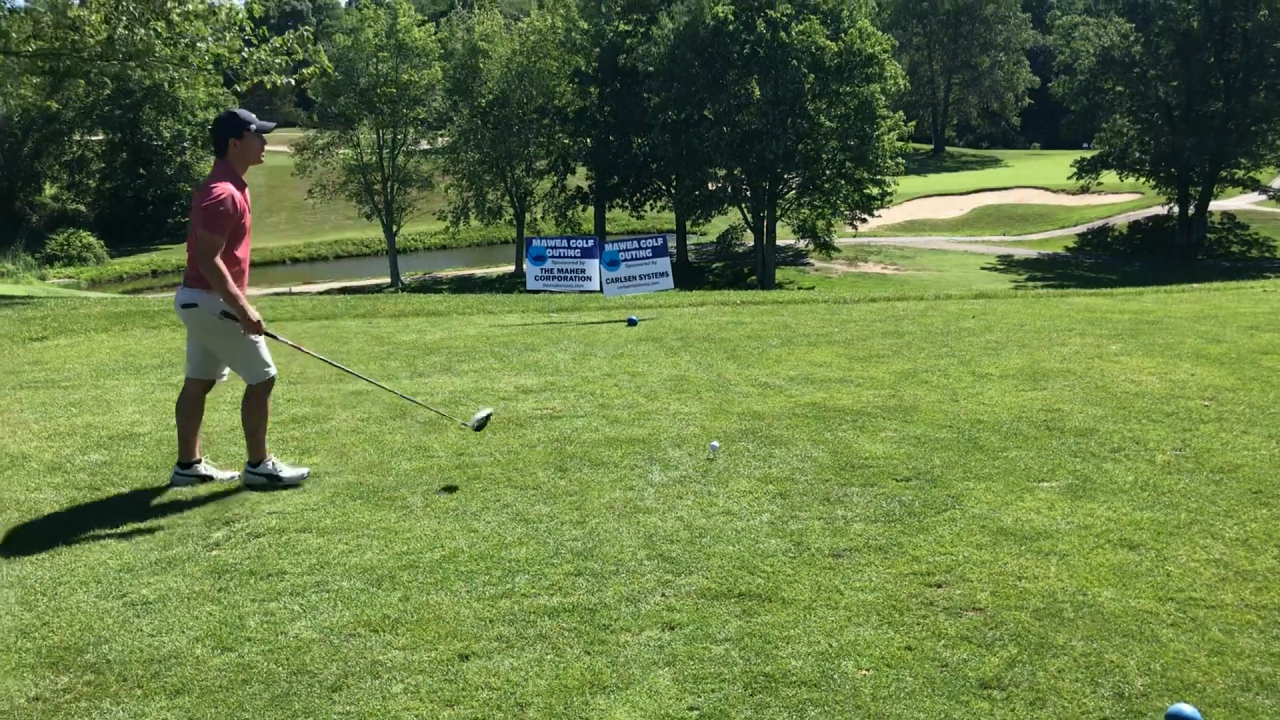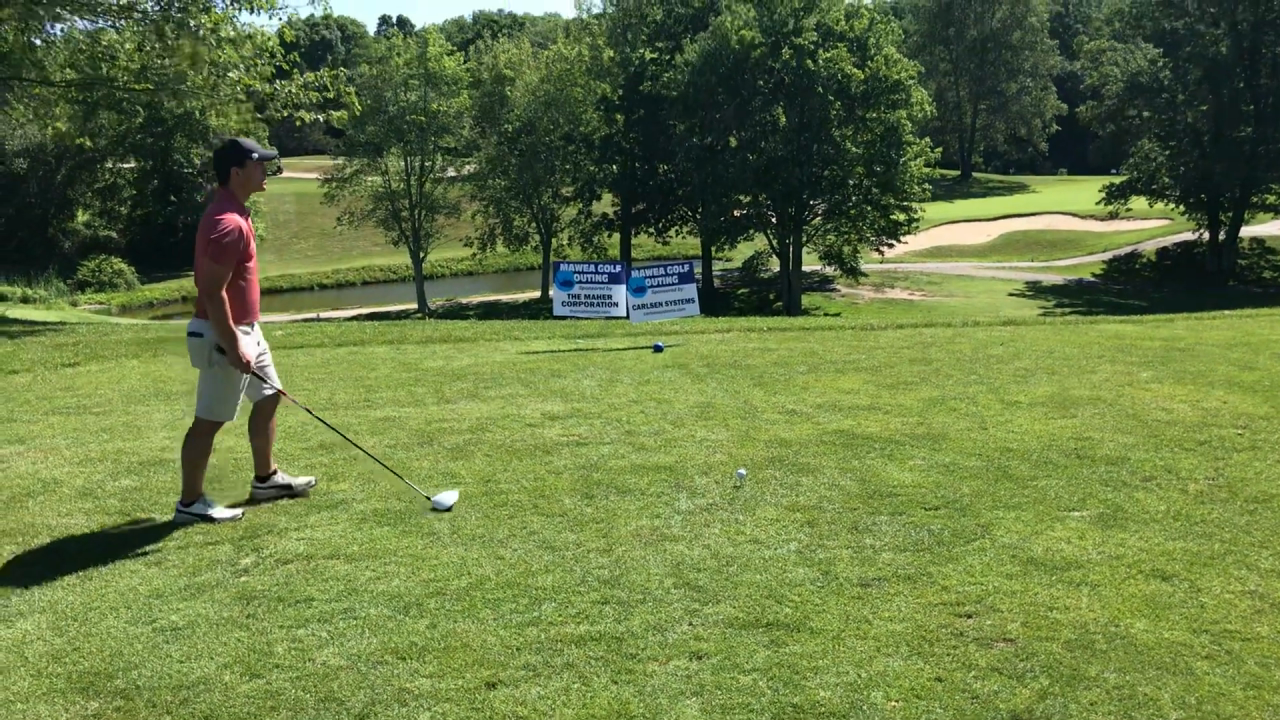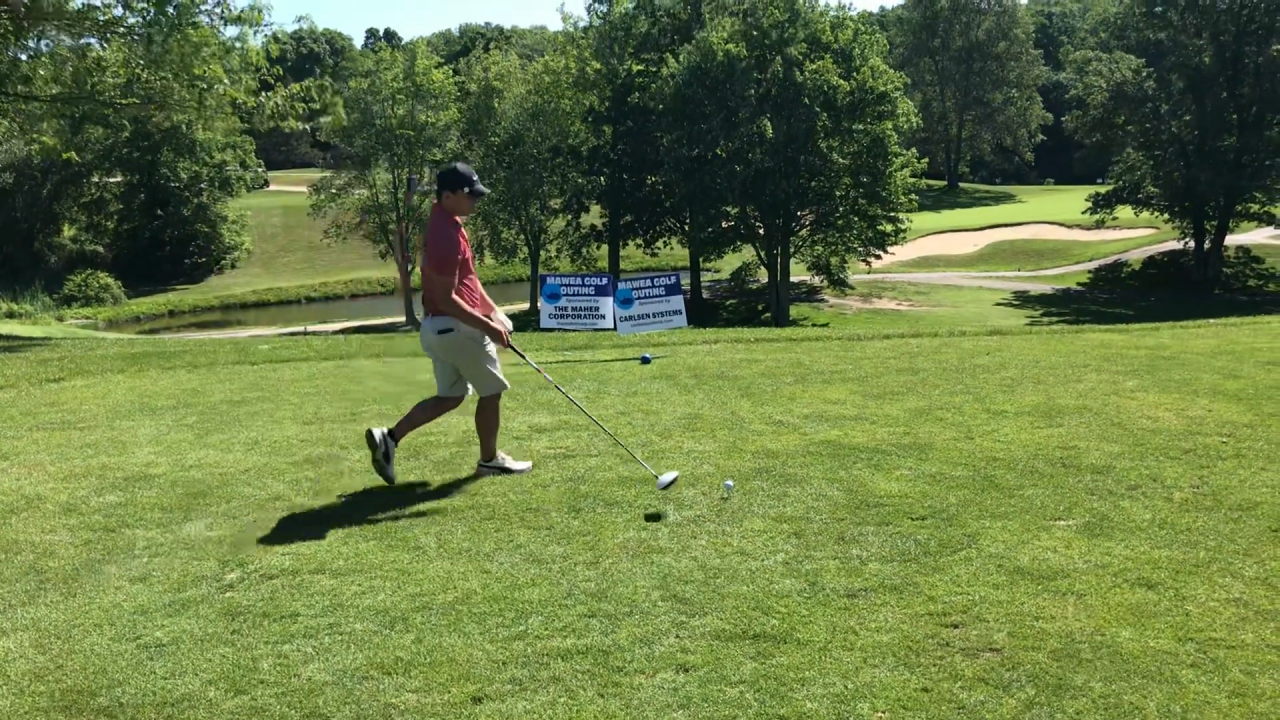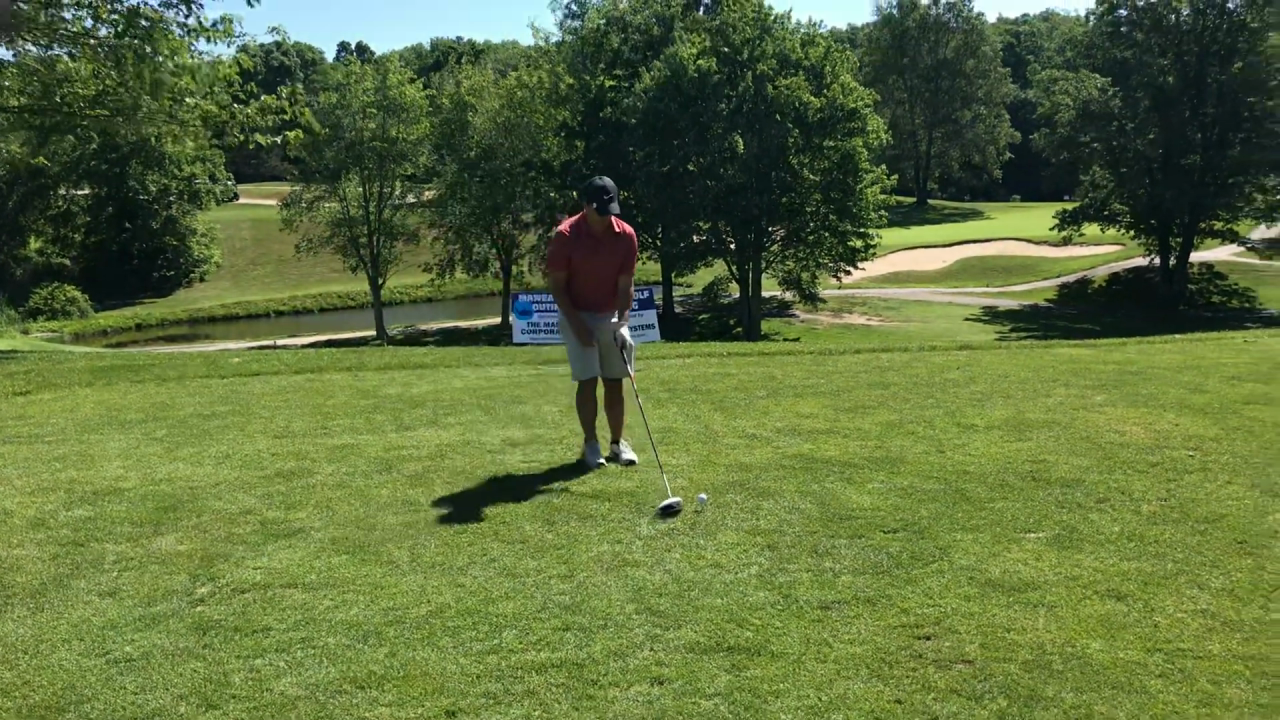
dt=1s
person 1, frame 1
left shoulder: (230, 186)
right shoulder: (223, 194)
right elbow: (210, 260)
right wrist: (242, 308)
left hip: (201, 300)
right hip: (214, 303)
left knee: (198, 384)
right knee: (262, 378)
left ankle: (189, 464)
right ankle: (260, 464)
person 1, frame 2
left shoulder: (233, 213)
right shoulder: (227, 224)
right elbow: (214, 292)
right wrist: (232, 346)
left hip: (243, 329)
right hip: (225, 336)
left knee: (268, 399)
right knee: (209, 420)
left ankle: (265, 477)
right ankle: (190, 502)
person 1, frame 3
left shoulder: (448, 225)
right shoulder: (446, 236)
right elbow: (446, 298)
left wrist: (492, 310)
right wrist: (486, 325)
left hip: (440, 325)
right hip: (456, 327)
left knee: (451, 396)
right knee: (492, 391)
left ankle: (389, 438)
right ankle: (490, 458)
person 1, frame 4
left shoulder: (626, 235)
right shoulder: (565, 235)
left elbow: (625, 286)
right elbow: (557, 287)
left wrist: (622, 323)
right wrist: (578, 324)
left hip: (611, 316)
right hip: (576, 316)
left knee: (615, 382)
right knee: (587, 381)
left ankle: (617, 442)
right ankle: (590, 442)
